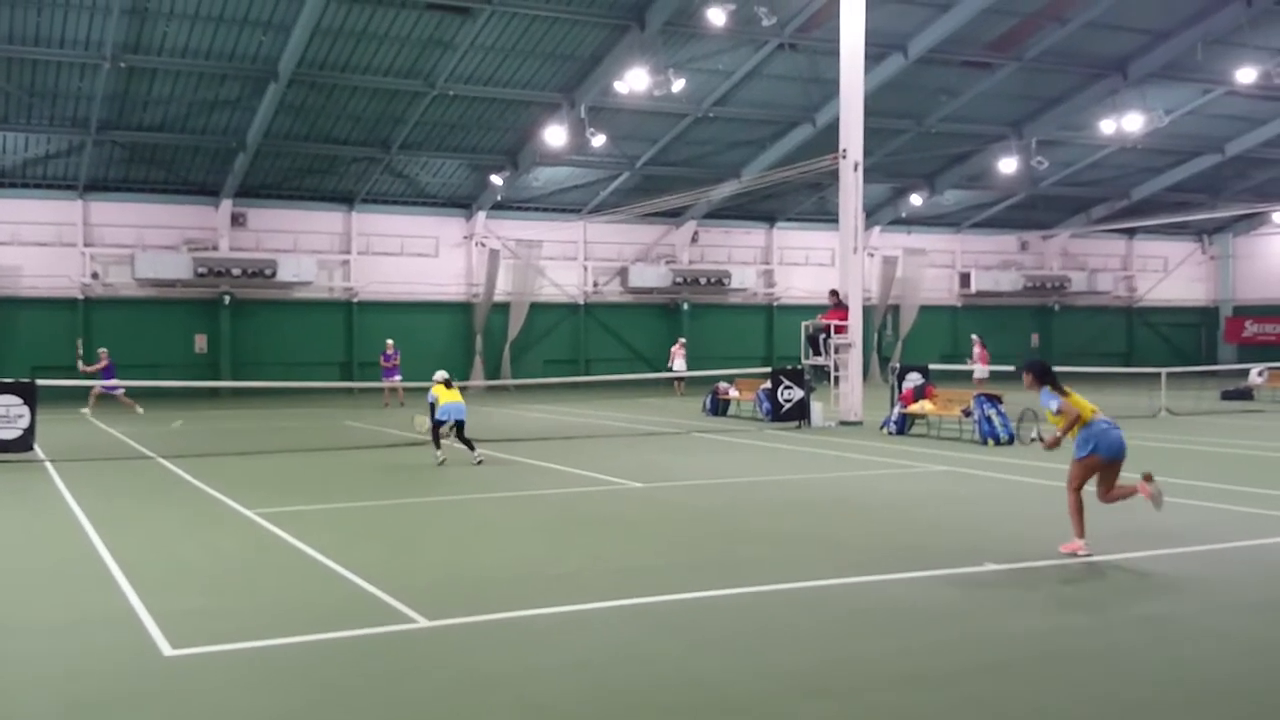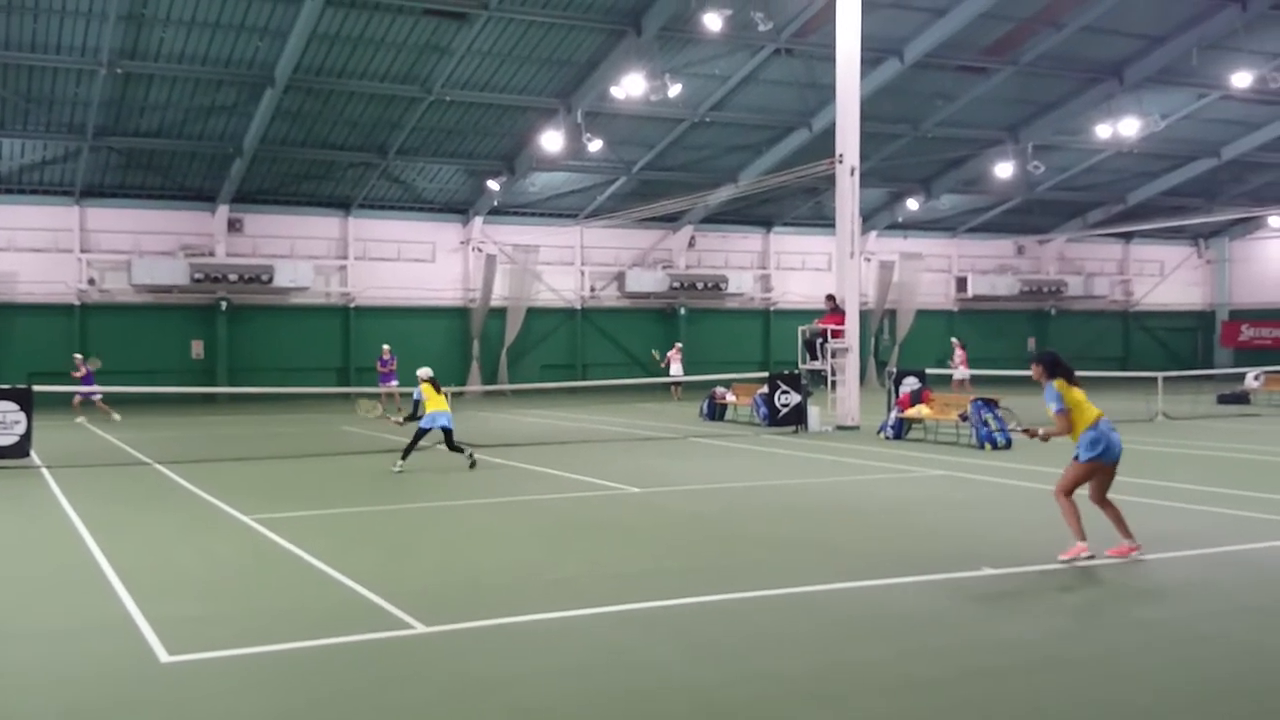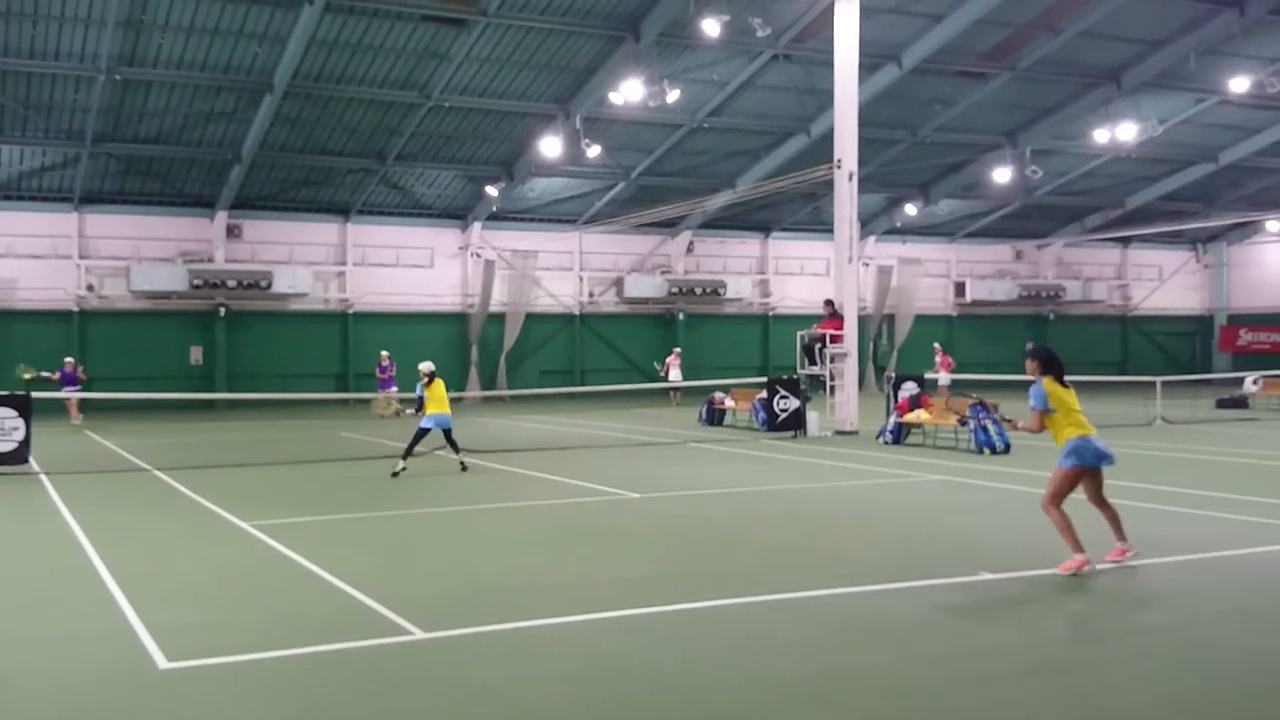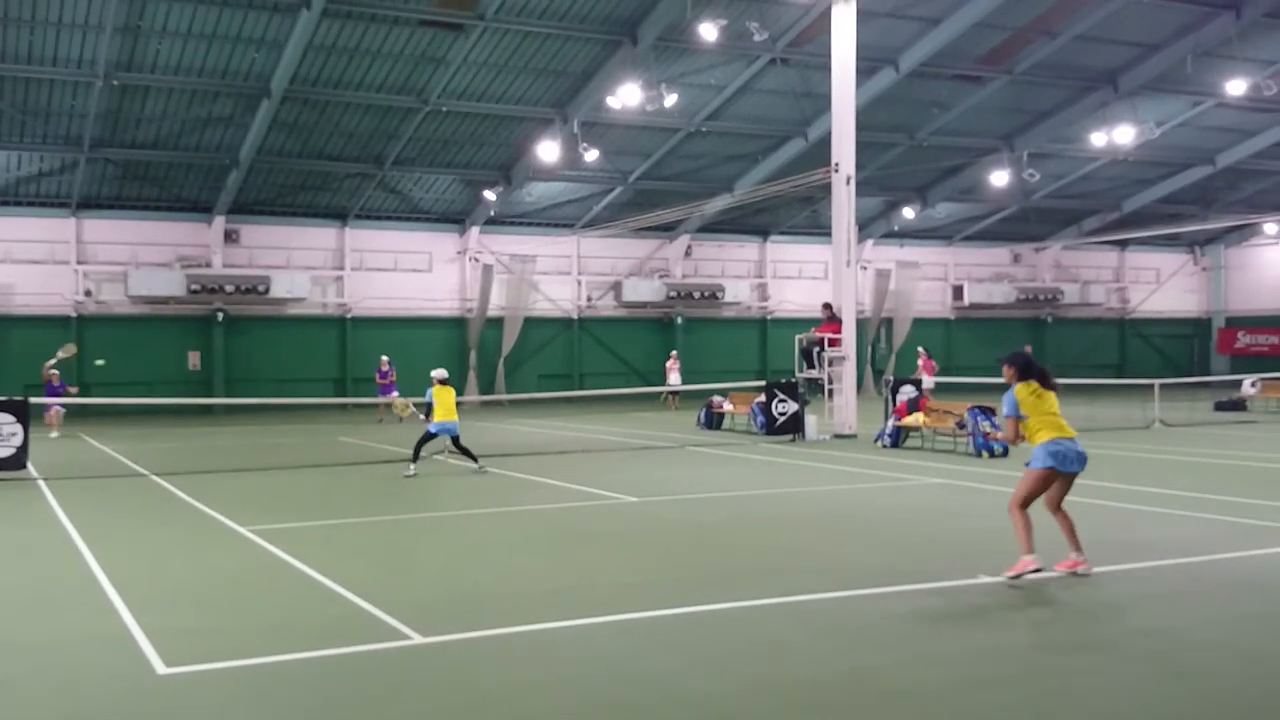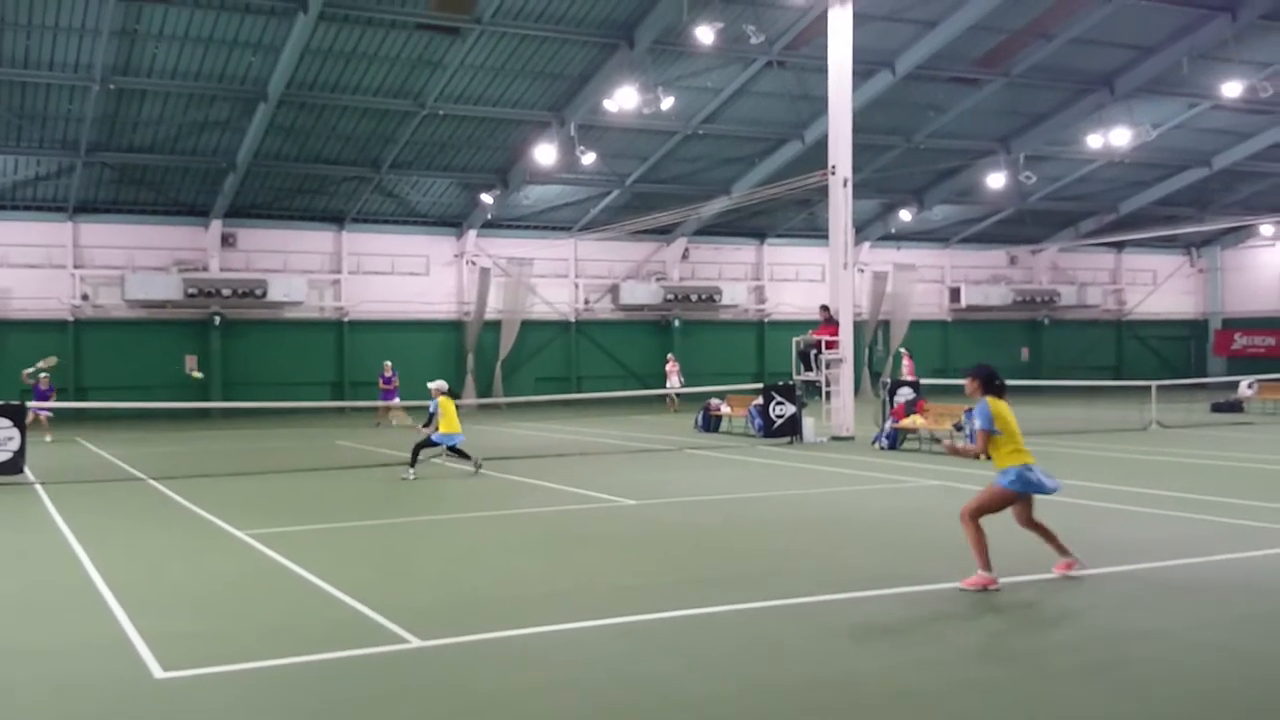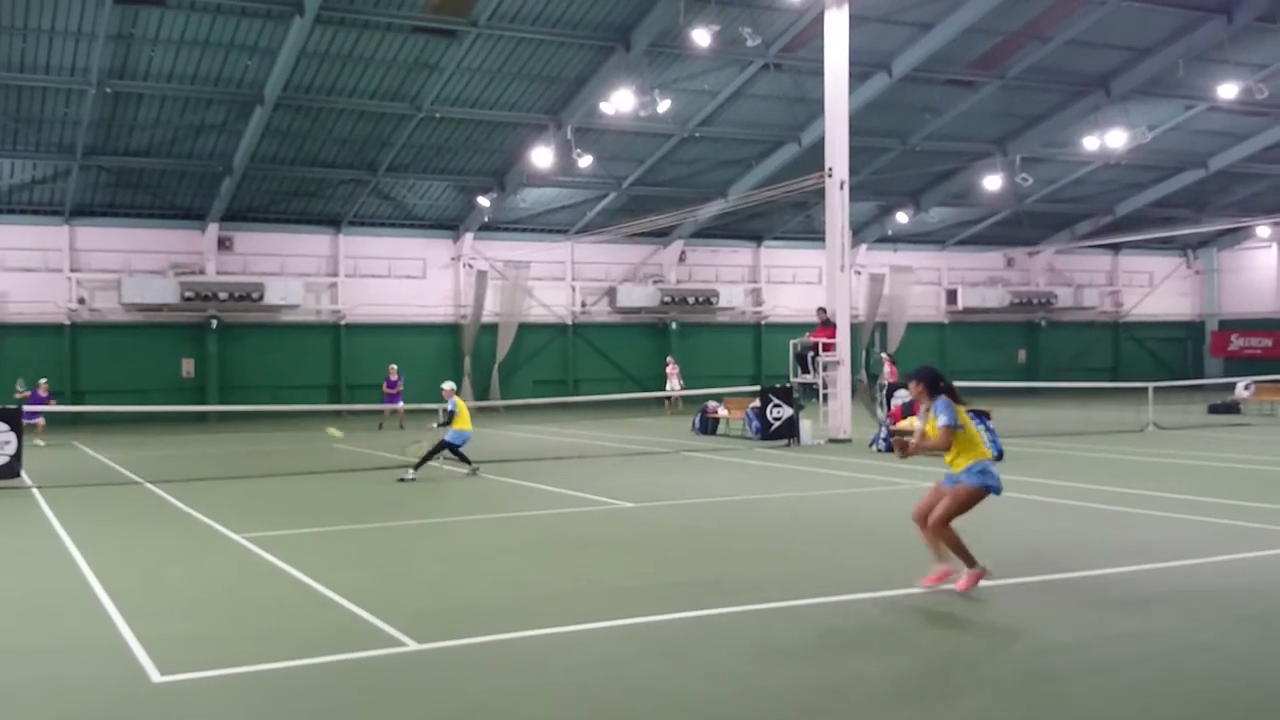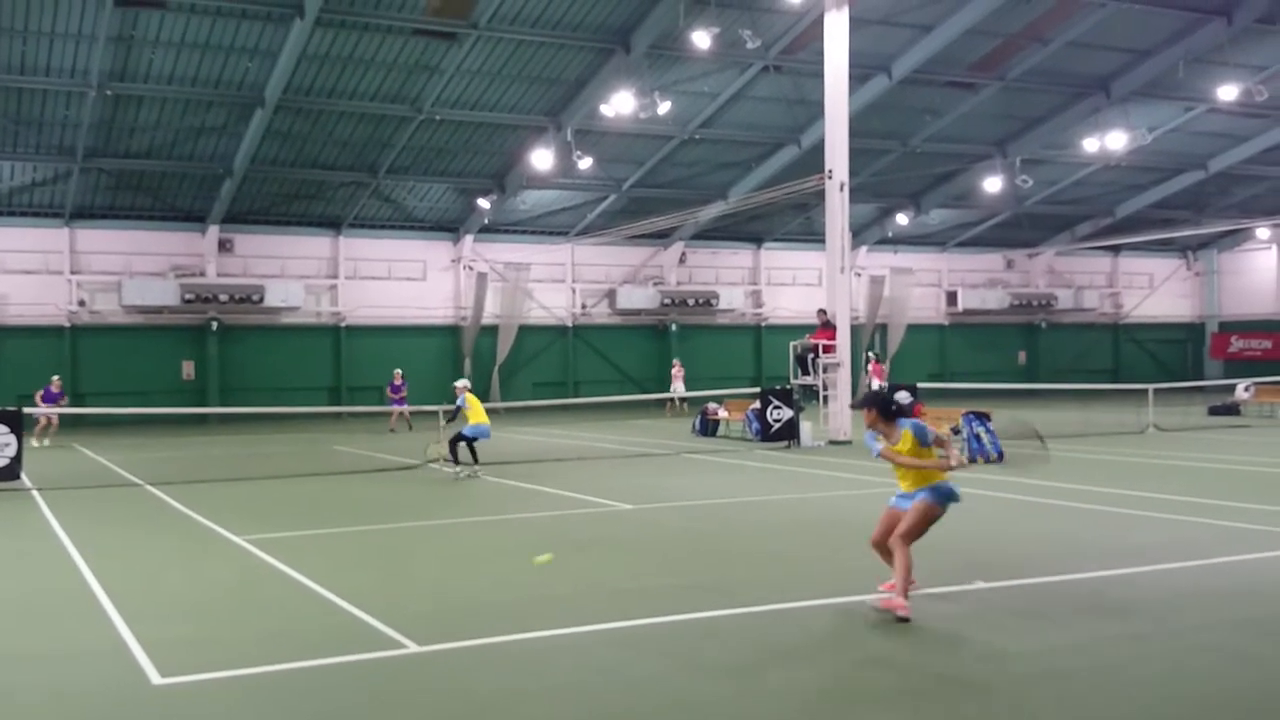
dt=0.2s
person 1, frame 1
left shoulder: (1046, 394)
right shoulder: (1056, 391)
left elbow: (1074, 414)
left wrist: (1058, 436)
right wrist: (1056, 439)
left hip: (1097, 438)
right hip: (1111, 434)
left knee: (1073, 487)
right knee: (1105, 495)
left ankle: (1079, 542)
right ankle: (1143, 486)
person 1, frame 2
left shoulder: (1052, 390)
right shoulder: (1066, 385)
left elbow: (1064, 427)
left wrist: (1041, 432)
right wrist: (1043, 432)
left hip: (1096, 442)
right hip: (1109, 438)
left knee: (1062, 492)
right knee: (1098, 497)
left ankle: (1081, 545)
right ankle: (1130, 544)
person 1, frame 3
left shoulder: (1038, 387)
right shoulder: (1062, 385)
left elbow: (1037, 426)
left wrist: (1020, 425)
right wrist: (1025, 425)
left hip: (1077, 449)
right hip: (1092, 444)
left knee: (1049, 503)
right knee: (1097, 499)
left ankle: (1080, 557)
right ankle: (1123, 546)
person 1, frame 4
left shoulder: (1012, 395)
right shoulder: (1045, 389)
left elbow: (1012, 437)
left wrist: (998, 435)
right wrist: (1024, 434)
left hip: (1050, 451)
right hip: (1071, 448)
left knee: (1016, 505)
right knee: (1053, 505)
left ankle: (1029, 558)
right ankle: (1078, 558)
person 1, frame 5
left shoulder: (982, 407)
right shoulder: (999, 403)
left elbow: (979, 449)
left wrist: (959, 448)
right wrist: (964, 449)
left hip: (1014, 475)
right hip: (1025, 470)
left knee: (968, 514)
right knee: (1025, 520)
left ankle: (985, 574)
right ankle: (1068, 559)
person 1, frame 6
left shoulder: (943, 405)
right shoulder: (925, 410)
left elbow: (943, 444)
right elbow: (922, 442)
left wrist: (912, 445)
right wrist: (908, 447)
left hip: (976, 472)
right hip: (959, 473)
left knee: (936, 522)
right knee: (919, 516)
left ankle: (973, 569)
right ankle: (942, 567)
person 1, frame 7
left shoulder: (912, 426)
right shoulder: (872, 437)
left elbow: (944, 442)
right elbow: (900, 461)
left wrist: (951, 457)
right wrist: (933, 464)
left hip: (932, 490)
right hip: (908, 492)
left knee: (898, 539)
right knee: (878, 540)
left ankle: (899, 600)
right ankle: (904, 578)
